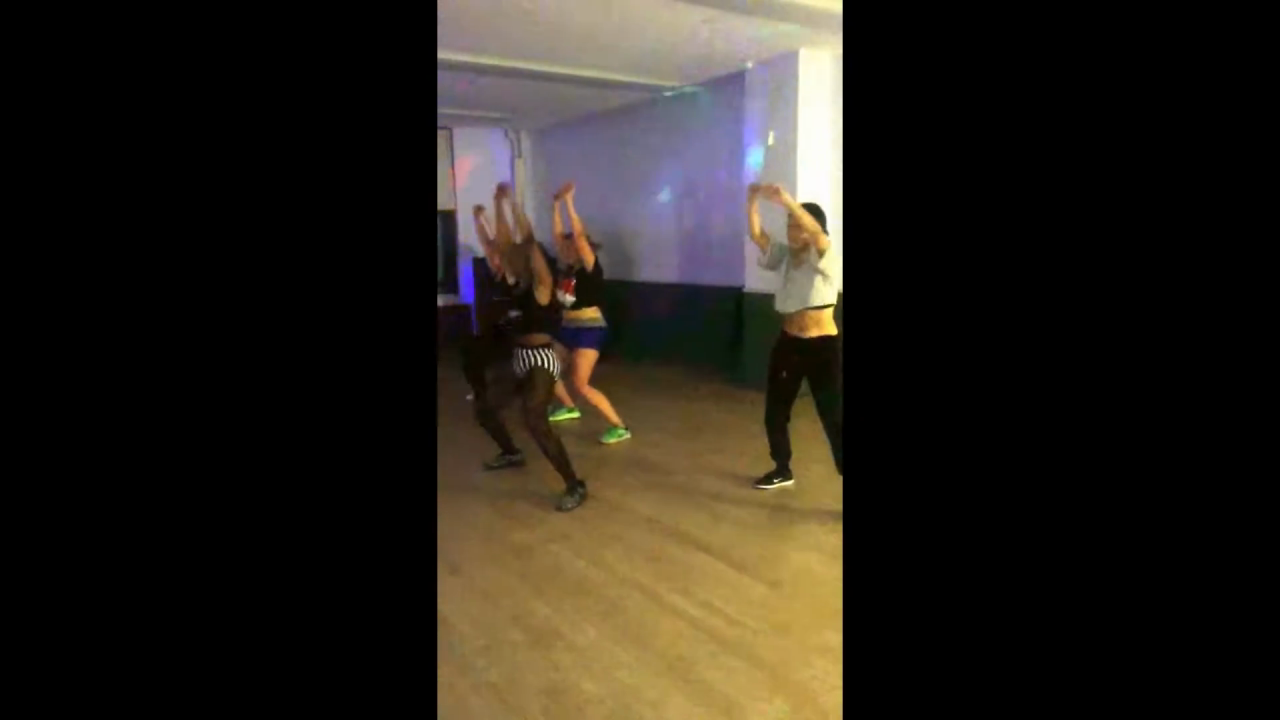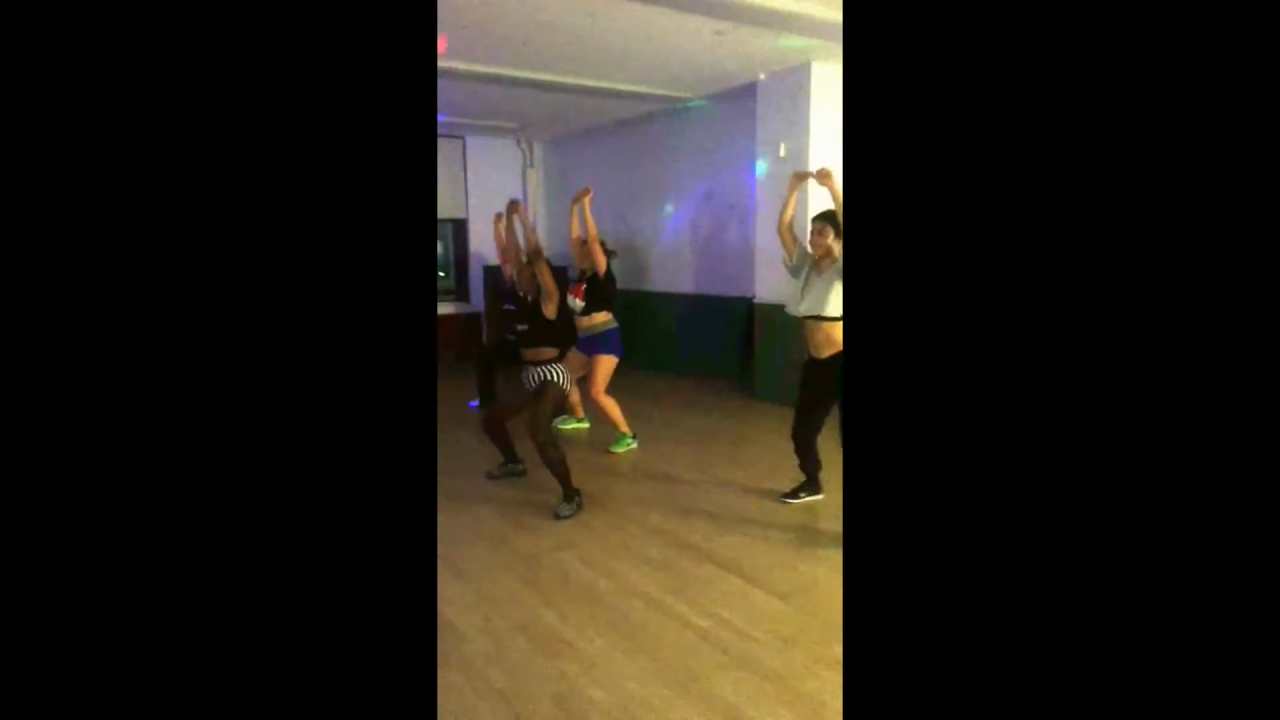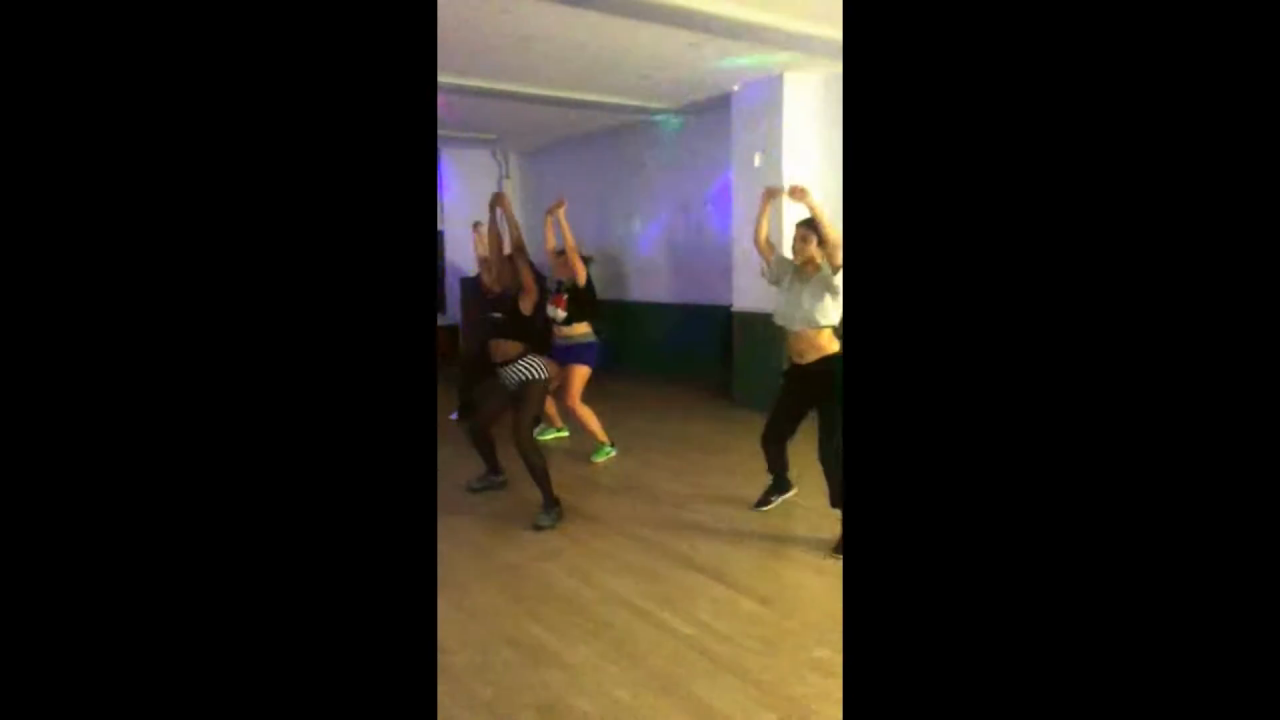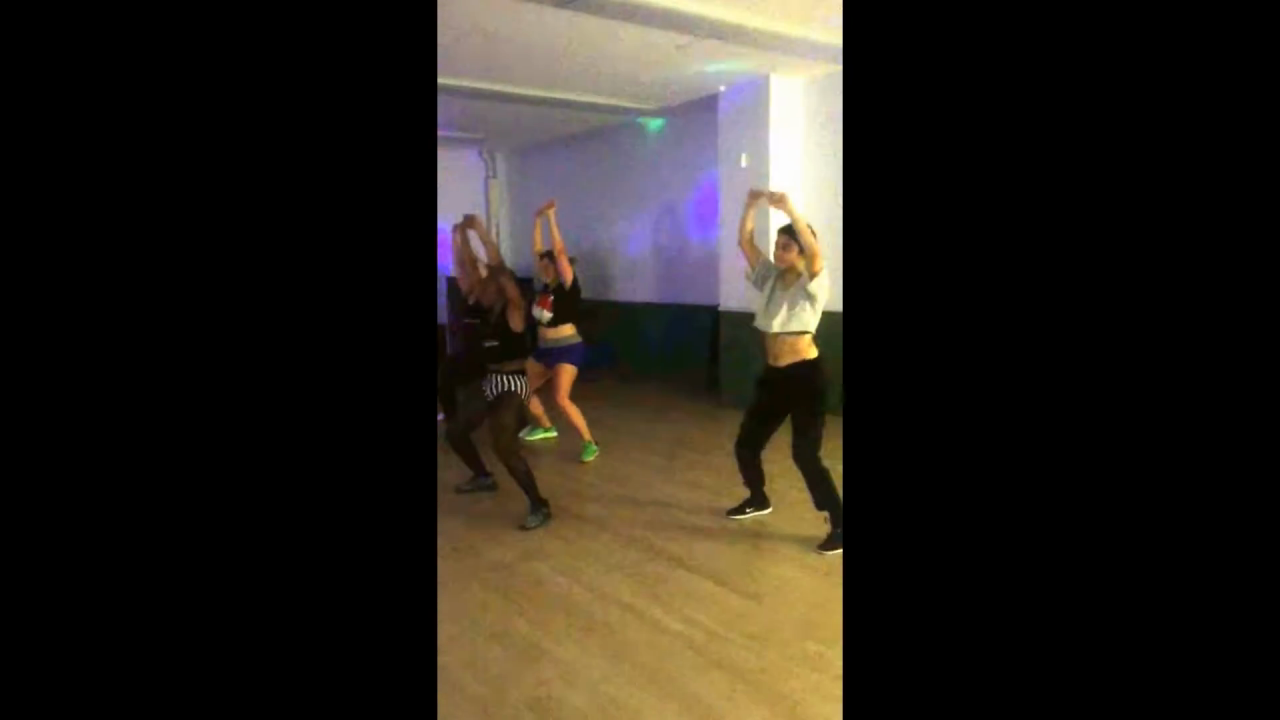
dt=0.3s
person 1, frame 1
left shoulder: (825, 259)
right shoulder: (784, 257)
left elbow: (816, 230)
right elbow: (756, 234)
left wrist: (785, 198)
right wrist: (754, 200)
left hip: (822, 347)
right hip: (788, 345)
left knee: (832, 419)
right knee: (775, 412)
right ankle: (783, 470)
person 1, frame 2
left shoulder: (842, 267)
right shoulder: (805, 265)
left elbow: (845, 226)
right elbow: (784, 229)
left wrist: (832, 187)
right wrist: (794, 188)
left hip: (839, 361)
right hip: (816, 364)
left knee: (847, 438)
right knee: (802, 430)
right ankle: (812, 483)
person 1, frame 3
left shoulder: (830, 277)
right shoulder: (787, 272)
left elbow: (834, 245)
right elbow: (761, 242)
left wrist: (810, 203)
right wrist: (767, 203)
left hip: (828, 368)
right hip: (797, 372)
left knee: (831, 448)
right knee: (773, 436)
left ankle: (848, 527)
right ankle: (782, 483)
person 1, frame 4
left shoulder: (811, 283)
right shoulder: (770, 277)
left elbow: (814, 252)
right elbow: (744, 241)
left wrist: (789, 209)
right wrist: (752, 204)
left hip: (805, 374)
right hip: (774, 375)
left knee: (804, 453)
right knee: (746, 443)
left ankle: (839, 525)
right ankle: (758, 498)
person 2, frame 1
left shoulder: (541, 285)
right shoulder: (517, 285)
left elbow: (529, 243)
right elbow: (504, 244)
left wrist: (511, 200)
right wrist: (499, 203)
left hip: (538, 362)
right hip: (518, 361)
left knee: (533, 420)
right knee: (483, 407)
left ankle: (575, 486)
right ankle: (511, 453)
person 2, frame 2
left shoulder: (549, 298)
right shoulder: (525, 299)
left elbow: (536, 257)
right elbow: (513, 255)
left wrist: (522, 215)
right wrist: (510, 218)
left hip: (550, 374)
right hip: (530, 375)
left knee: (539, 433)
right knee: (491, 416)
left ankle: (571, 495)
right ankle: (513, 463)
person 2, frame 3
left shoulder: (527, 295)
right shoulder: (501, 294)
left elbow: (518, 251)
right elbow: (495, 250)
left wrist: (507, 209)
right wrist: (492, 212)
left hip: (528, 373)
right hip: (505, 375)
left knee: (522, 439)
right knee: (477, 424)
left ankle: (552, 504)
right ankle: (494, 474)
person 2, frame 4
left shoulder: (514, 310)
right shoulder: (488, 311)
left elbow: (500, 270)
left wrist: (481, 231)
right wrist: (464, 234)
left hip: (512, 385)
right hip: (490, 384)
left knee: (503, 446)
right knee: (455, 431)
left ankle: (539, 505)
right ankle: (483, 477)
person 3, frame 1
left shoulder: (591, 269)
right shoulder: (569, 268)
left elbow: (579, 236)
right elbow: (558, 234)
left wrist: (569, 201)
right wrist: (556, 204)
left hip: (590, 331)
right hip: (568, 329)
left knee: (580, 383)
left ankle: (620, 426)
right ankle: (569, 408)
person 3, frame 2
left shoulder: (603, 276)
right shoulder: (583, 273)
left elbow: (593, 240)
right elbow: (576, 239)
left wrist: (586, 205)
right wrist: (574, 207)
left hip: (605, 337)
right hip: (585, 338)
left knee: (596, 392)
left ankle: (628, 436)
right ankle: (579, 417)
person 3, frame 3
left shoulder: (583, 287)
right shoulder: (561, 284)
left elbow: (571, 251)
right elbow: (550, 249)
left wrist: (561, 217)
right wrist: (548, 219)
left hip: (582, 347)
right hip: (560, 347)
left knee: (572, 400)
left ankle: (606, 444)
right ankle: (558, 427)
person 3, frame 4
left shoulder: (568, 287)
right shoulder: (546, 286)
left elbow: (560, 252)
right elbow: (538, 251)
left wrist: (551, 217)
right wrist: (538, 220)
left hip: (568, 348)
right hip: (545, 349)
left knee: (561, 398)
left ankle: (590, 443)
right ankle: (546, 427)
person 4, frame 1
right shoulder: (496, 274)
left elbow: (501, 245)
right elbow: (485, 244)
left wrist: (483, 218)
right wrist: (478, 218)
left hip: (513, 332)
right hip: (496, 330)
right knee: (471, 351)
right ankle: (481, 391)
person 4, frame 2
right shoulder: (508, 283)
left elbow: (515, 251)
right elbow: (501, 250)
left wrist: (504, 225)
right wrist: (497, 225)
right hip: (509, 340)
right knee: (485, 358)
right ankle: (487, 399)
person 4, frame 3
right shoulder: (488, 291)
left elbow: (493, 261)
right elbow: (481, 260)
left wrist: (482, 233)
right wrist: (476, 234)
right hip: (485, 347)
right ankle: (465, 411)
person 4, frame 4
right shoulder: (468, 296)
left elbow: (474, 263)
right elbow: (460, 262)
left wrist: (463, 236)
right wrist: (456, 236)
left hip: (482, 354)
right hip: (467, 353)
right ankle: (451, 414)
